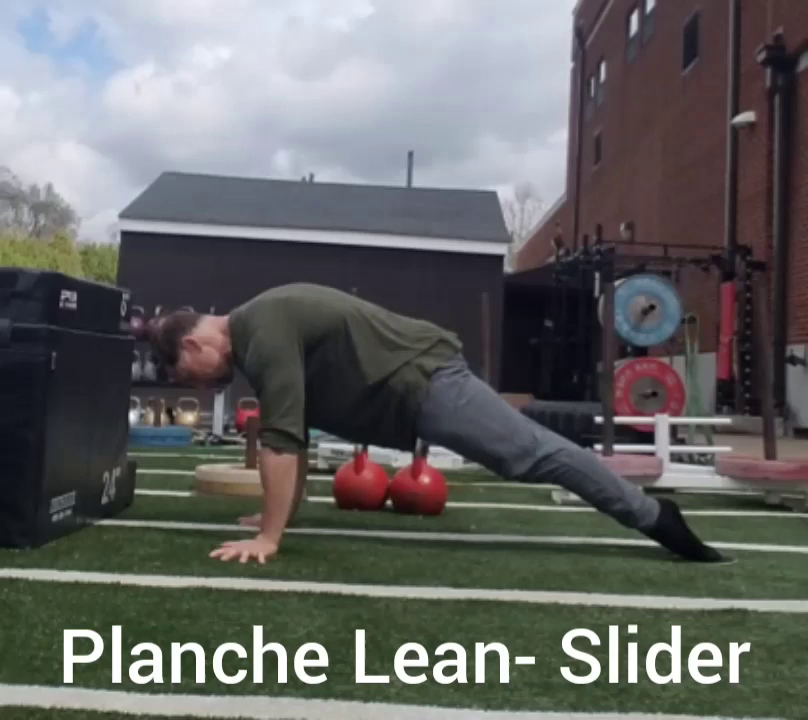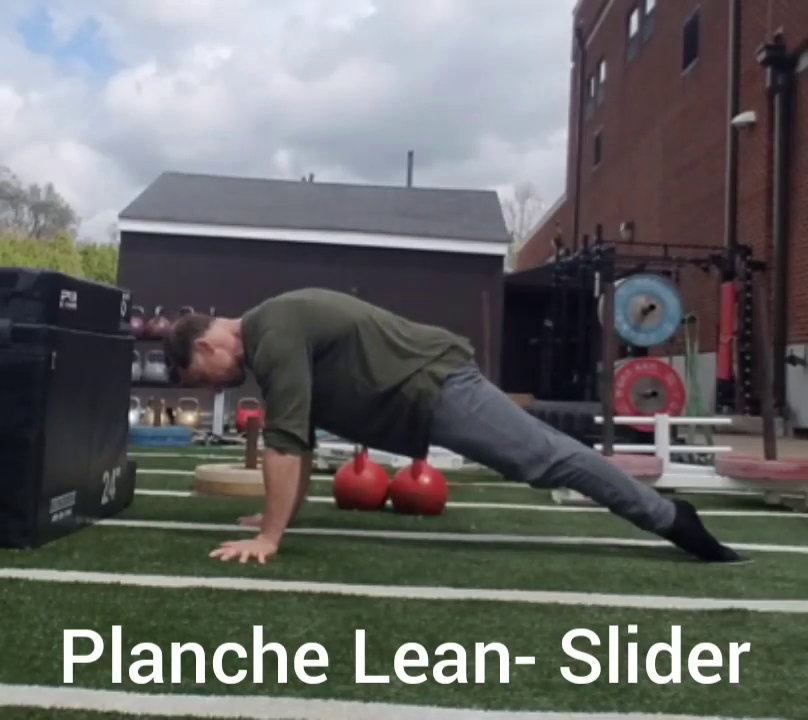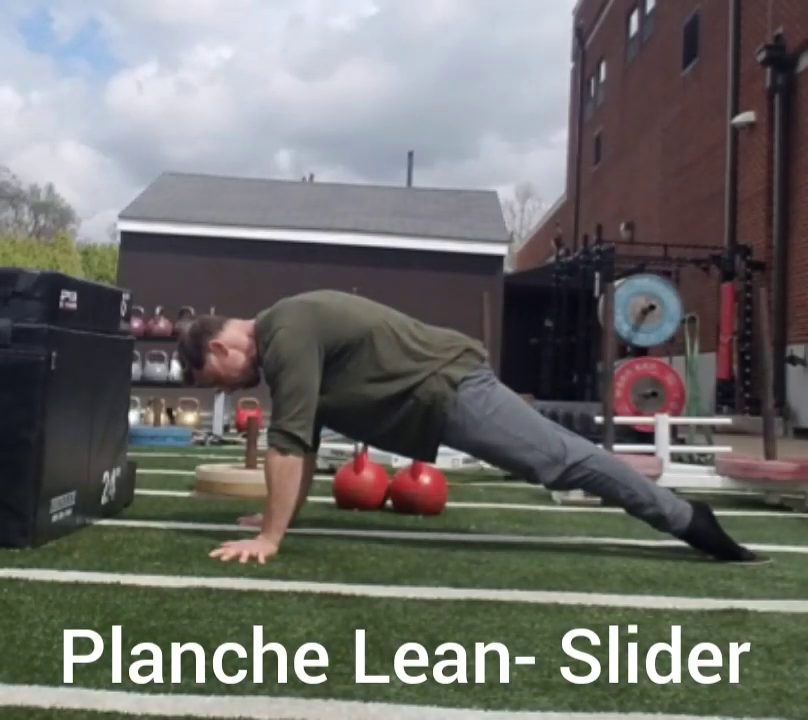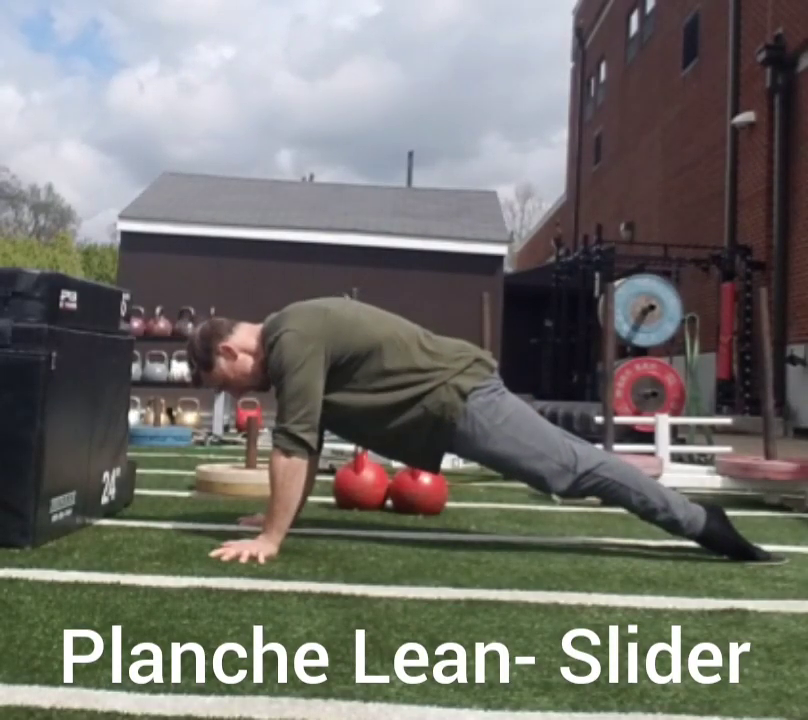
dt=0.7s
person 1, frame 1
left shoulder: (263, 335)
right shoulder: (260, 328)
left elbow: (280, 440)
right elbow: (293, 433)
left wrist: (267, 537)
right wrist: (278, 513)
left hip: (424, 380)
right hip: (418, 381)
left knee: (537, 455)
right knee: (534, 454)
left ankle: (655, 519)
right ankle: (652, 517)
person 1, frame 2
left shoulder: (273, 337)
right shoulder: (272, 333)
left elbow: (284, 442)
right elbow: (301, 439)
left wrist: (267, 537)
right wrist: (282, 512)
left hip: (435, 387)
right hip: (429, 386)
left knee: (551, 460)
right knee: (549, 457)
left ankle: (671, 521)
right ankle: (668, 519)
person 1, frame 3
left shoulder: (286, 336)
right shoulder: (283, 333)
left elbow: (288, 442)
right elbow: (306, 439)
left wrist: (269, 537)
right wrist: (282, 514)
left hip: (449, 388)
right hip: (442, 388)
left knee: (566, 462)
right knee: (563, 459)
left ankle: (687, 521)
right ankle: (687, 521)
person 1, frame 4
left shoulder: (291, 342)
right shoulder: (289, 337)
left elbow: (293, 444)
right elbow: (307, 443)
left wrist: (269, 538)
right wrist: (281, 512)
left hip: (457, 398)
right hip: (452, 394)
left knee: (573, 469)
right knee: (574, 464)
left ankle: (701, 525)
right ankle: (699, 523)
